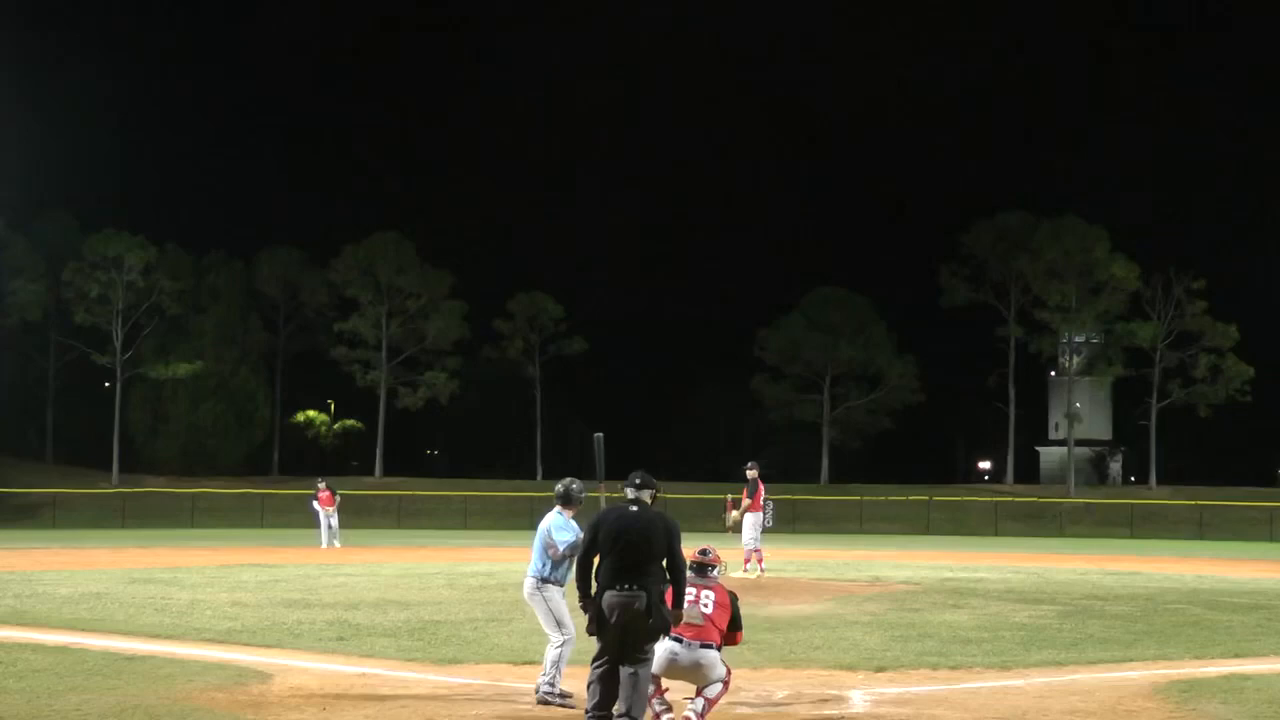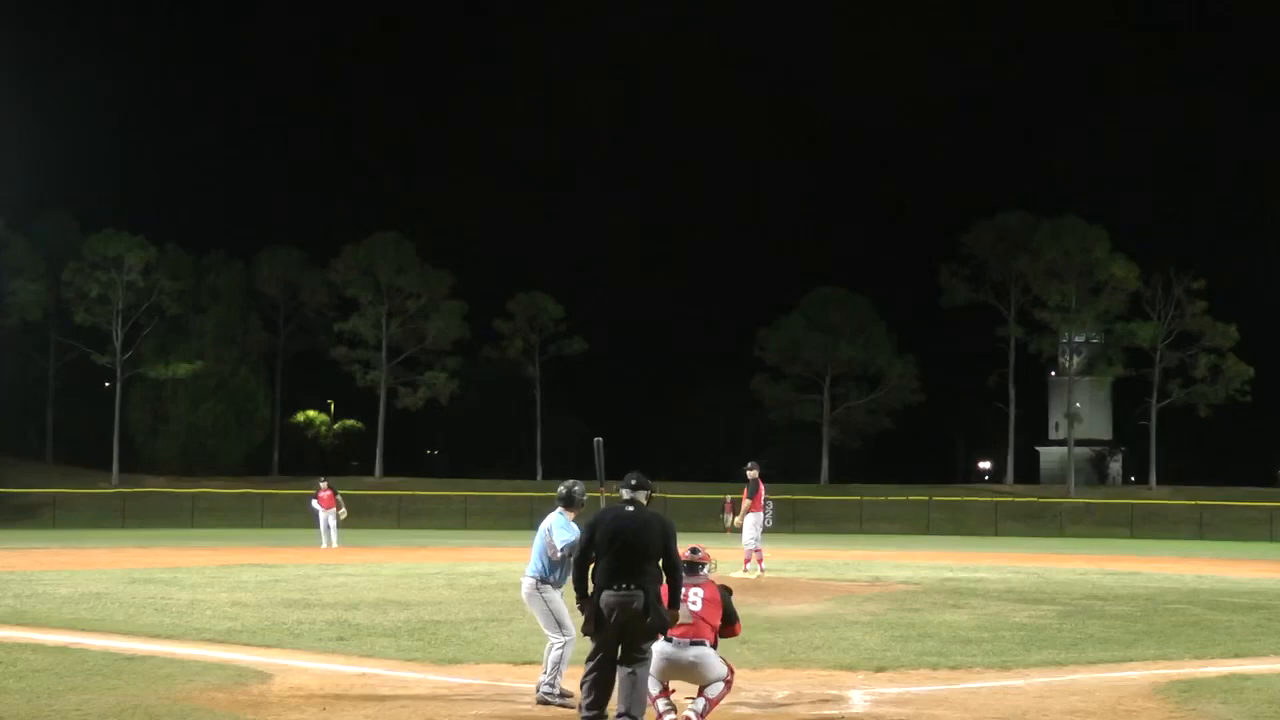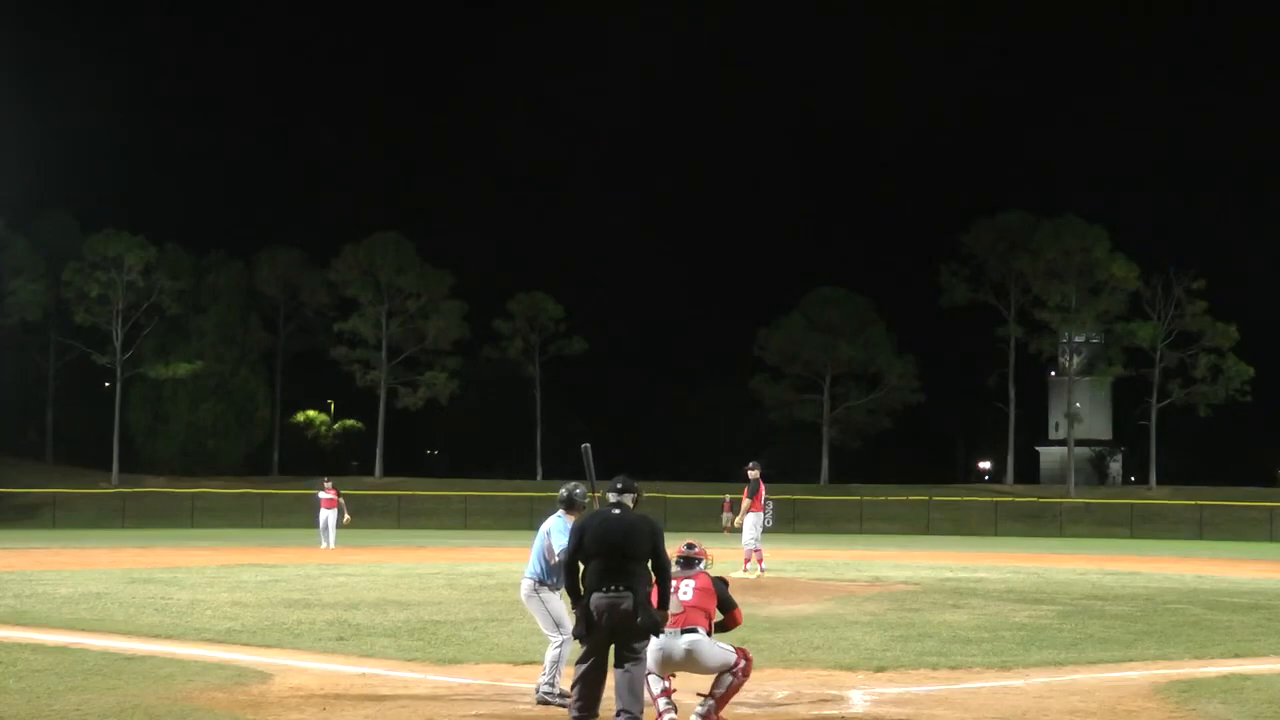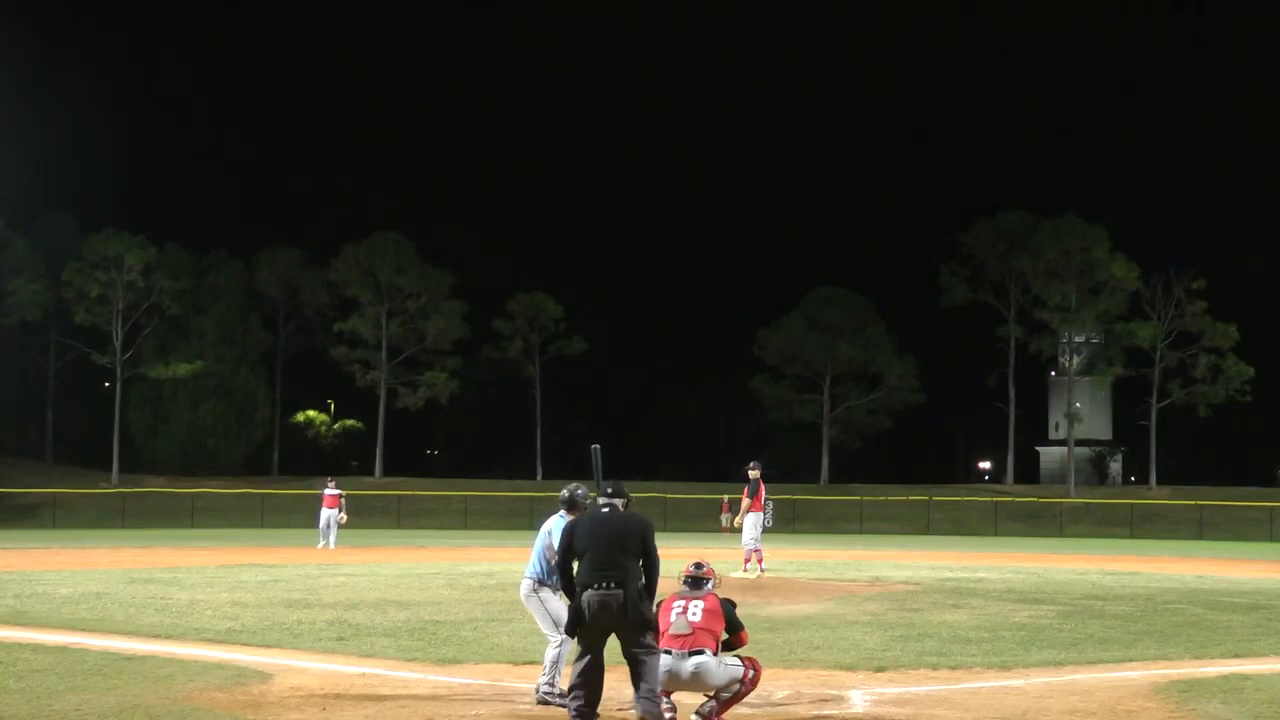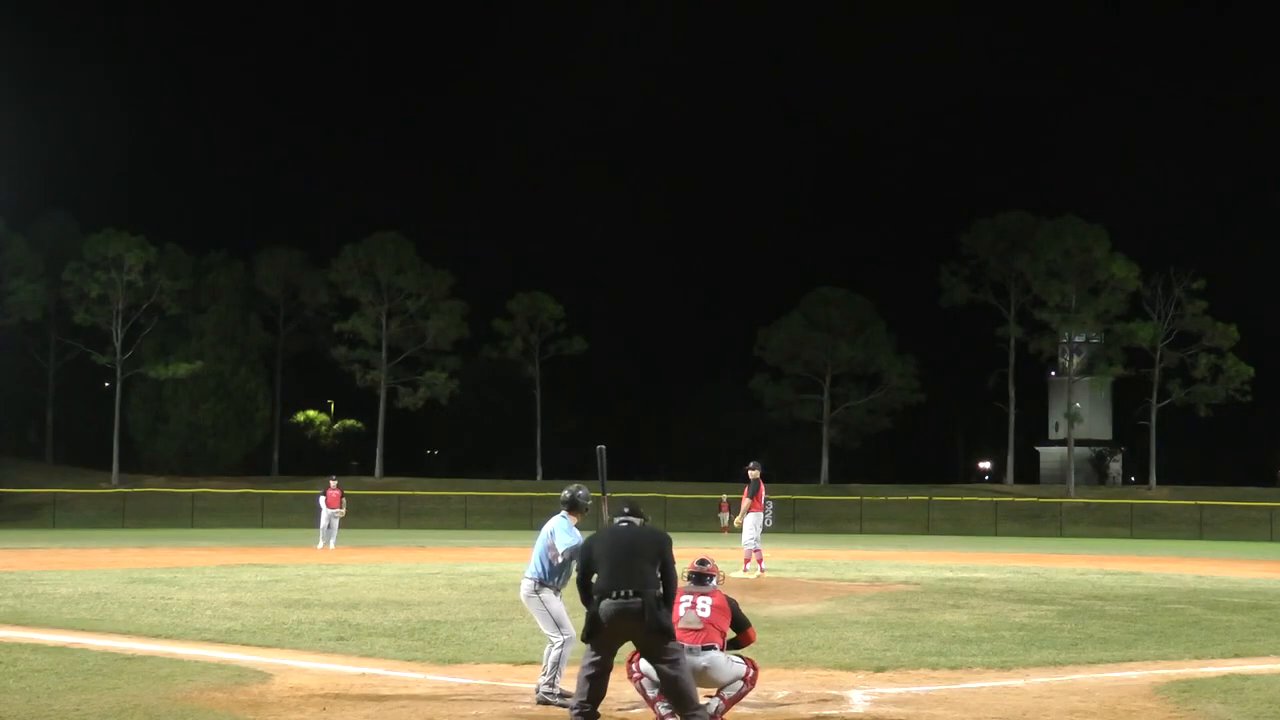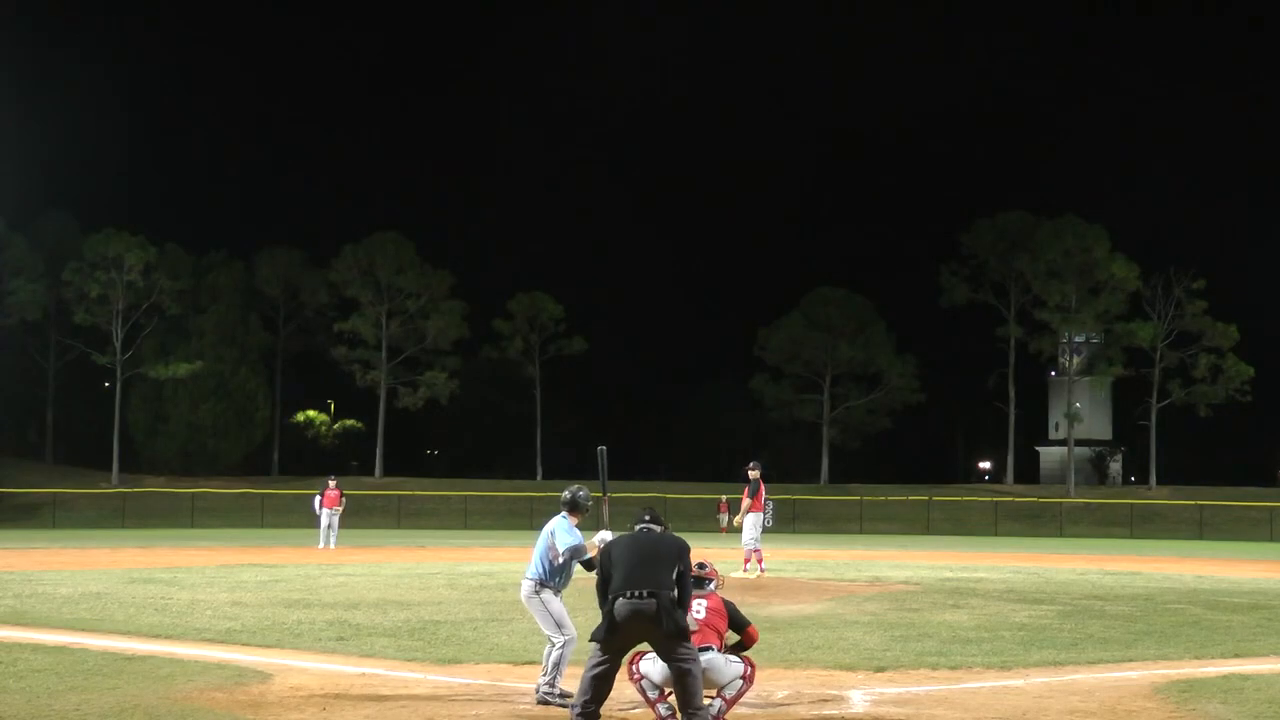
dt=0.3s
person 1, frame 1
left shoulder: (603, 518)
right shoulder: (665, 523)
left elbow: (584, 560)
right elbow: (677, 567)
left wrist: (585, 597)
right wrist: (677, 606)
left hip: (609, 599)
right hip: (646, 601)
left knee: (605, 660)
right knee: (638, 662)
person 1, frame 2
left shoulder: (599, 519)
right shoulder: (661, 524)
left elbow: (581, 561)
right elbow: (673, 568)
left wrist: (582, 597)
right wrist: (673, 606)
left hip: (606, 599)
right hip: (643, 601)
left knee: (599, 661)
right knee: (636, 662)
person 1, frame 3
left shoulder: (586, 523)
right shoulder: (648, 525)
left elbow: (570, 565)
right elbow: (662, 568)
left wrist: (577, 600)
right wrist: (663, 606)
left hip: (596, 601)
right hip: (634, 602)
left knee: (590, 661)
right knee: (631, 662)
person 1, frame 4
left shoulder: (575, 525)
right shoulder: (639, 524)
left elbow: (563, 565)
right elbow: (651, 565)
left wrist: (574, 600)
right wrist: (647, 601)
left hip: (589, 598)
right hip: (628, 599)
left knee: (587, 659)
right knee: (645, 654)
person 1, frame 5
left shoulder: (594, 540)
right shoulder: (658, 537)
left elbow: (583, 581)
right elbow: (670, 578)
left wrist: (594, 610)
right wrist: (665, 612)
left hip: (608, 607)
right hip: (646, 607)
left knee: (594, 663)
right knee: (672, 663)
person 1, frame 6
left shoulder: (612, 546)
right shoulder: (677, 544)
left elbow: (602, 587)
right elbow: (685, 587)
left wrist: (610, 616)
right wrist: (679, 619)
left hip: (621, 608)
right hip: (660, 608)
left knee: (600, 663)
right knee: (686, 662)
person 2, frame 1
left shoulder: (568, 522)
right shoulder: (555, 520)
left elbow: (584, 549)
right elbow: (572, 549)
left hip: (553, 586)
right hip: (542, 586)
left knee: (559, 635)
right knee: (564, 636)
left ankle: (546, 684)
right ankle: (548, 691)
person 2, frame 2
left shoulder: (569, 524)
right shoulder: (557, 520)
right elbow: (569, 549)
left hip: (547, 586)
right hip: (540, 586)
left knee: (558, 635)
right knee: (566, 636)
left ankle: (547, 683)
right ankle: (548, 692)
person 2, frame 3
left shoulder: (570, 526)
right shoulder: (557, 523)
right elbow: (565, 554)
left hip: (547, 588)
right hip: (537, 587)
left knee: (561, 635)
right knee: (563, 635)
left ankle: (547, 684)
right ankle: (547, 692)
person 2, frame 4
left shoulder: (569, 527)
right shoulder: (558, 523)
left hip: (547, 588)
right hip: (537, 588)
left knee: (560, 634)
right knee: (562, 635)
left ankle: (546, 684)
right ankle: (547, 691)
person 2, frame 5
left shoulder: (570, 528)
right shoulder: (560, 524)
right elbow: (570, 553)
left hip: (546, 589)
right hip: (538, 588)
left knee: (558, 636)
right knee: (565, 636)
left ankle: (546, 684)
right ankle: (547, 691)
person 2, frame 6
left shoulder: (572, 530)
right shoulder: (560, 524)
left elbow: (589, 565)
right elbow: (572, 552)
left wrist: (603, 548)
right wrist: (596, 540)
left hip: (547, 589)
right hip: (538, 589)
left knee: (558, 637)
right knee: (566, 636)
left ankle: (546, 685)
right ankle: (547, 691)
